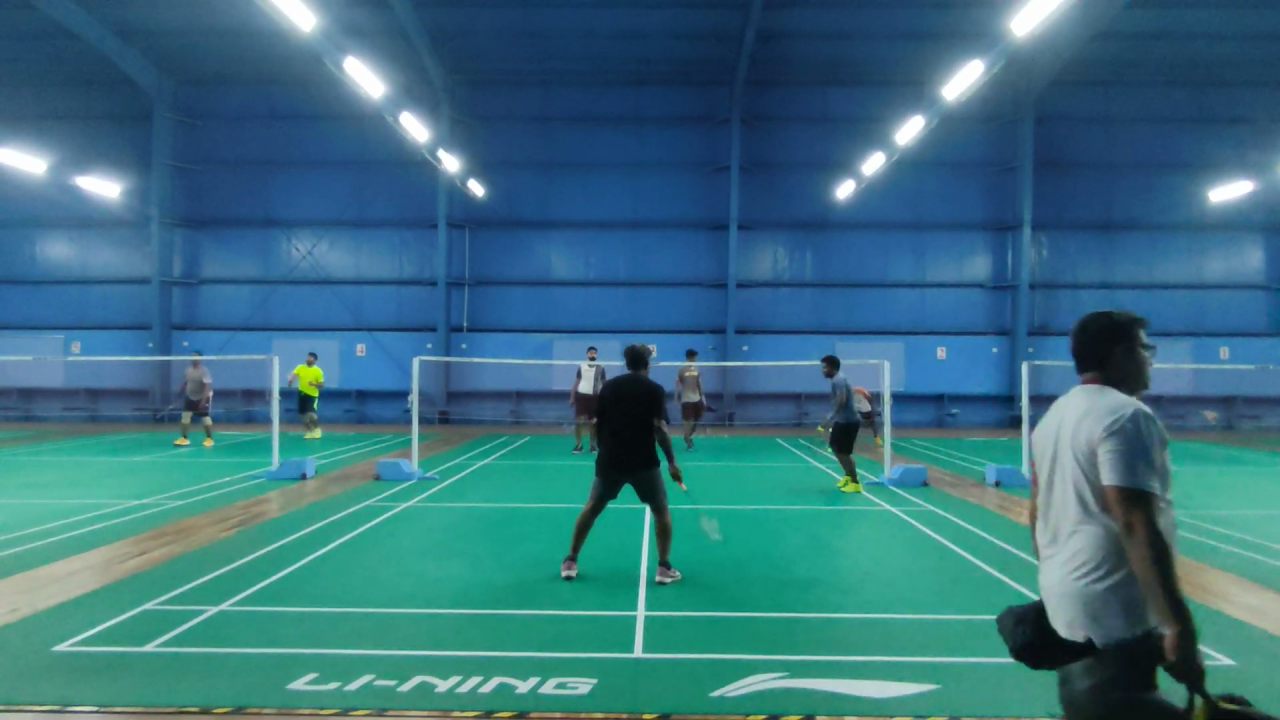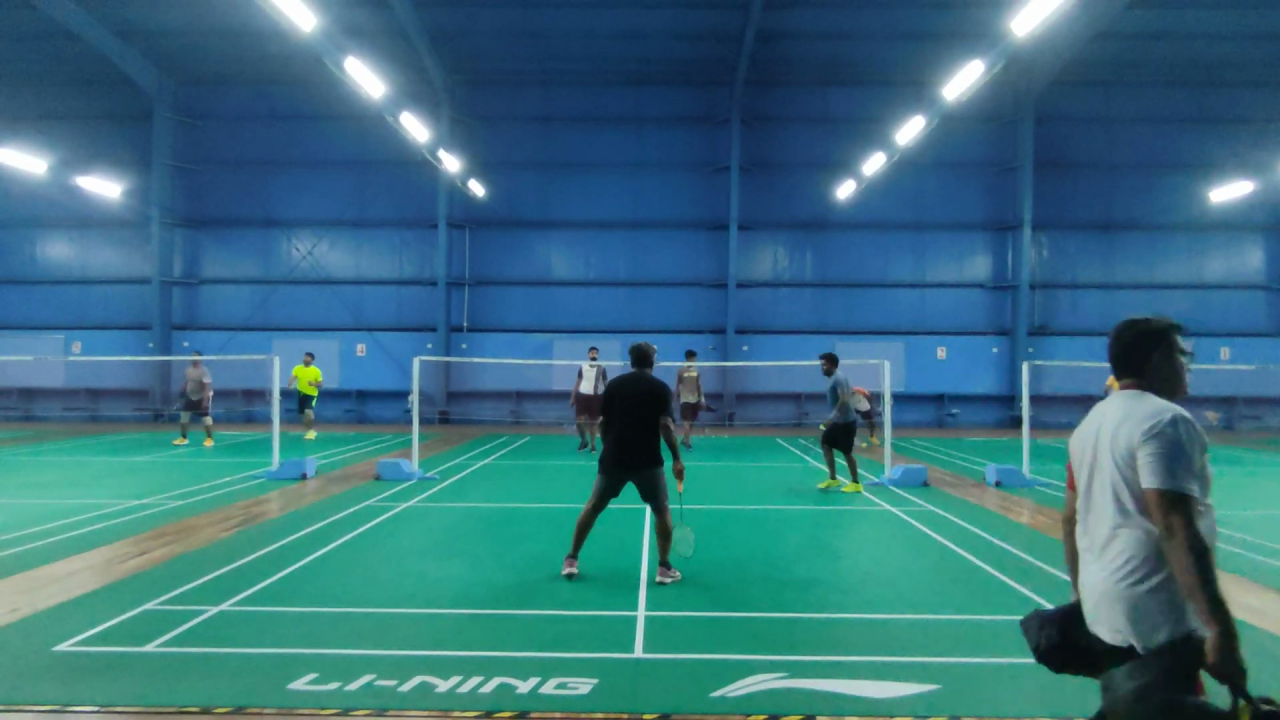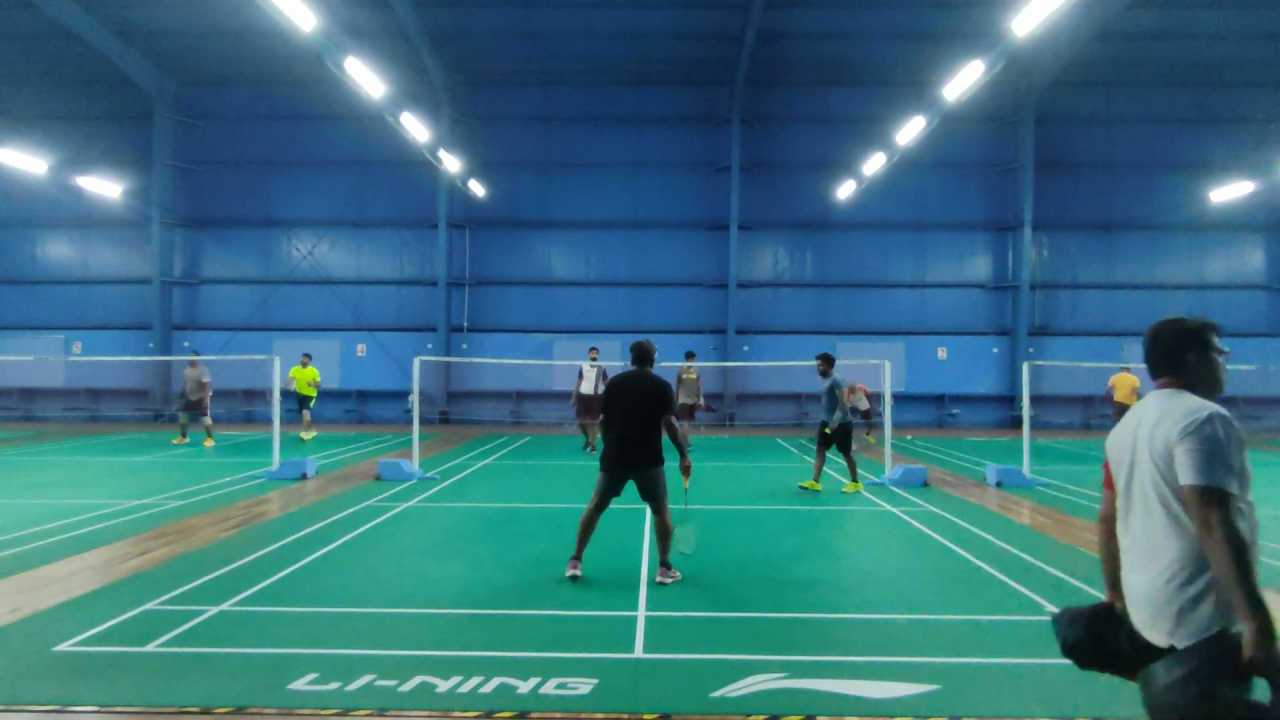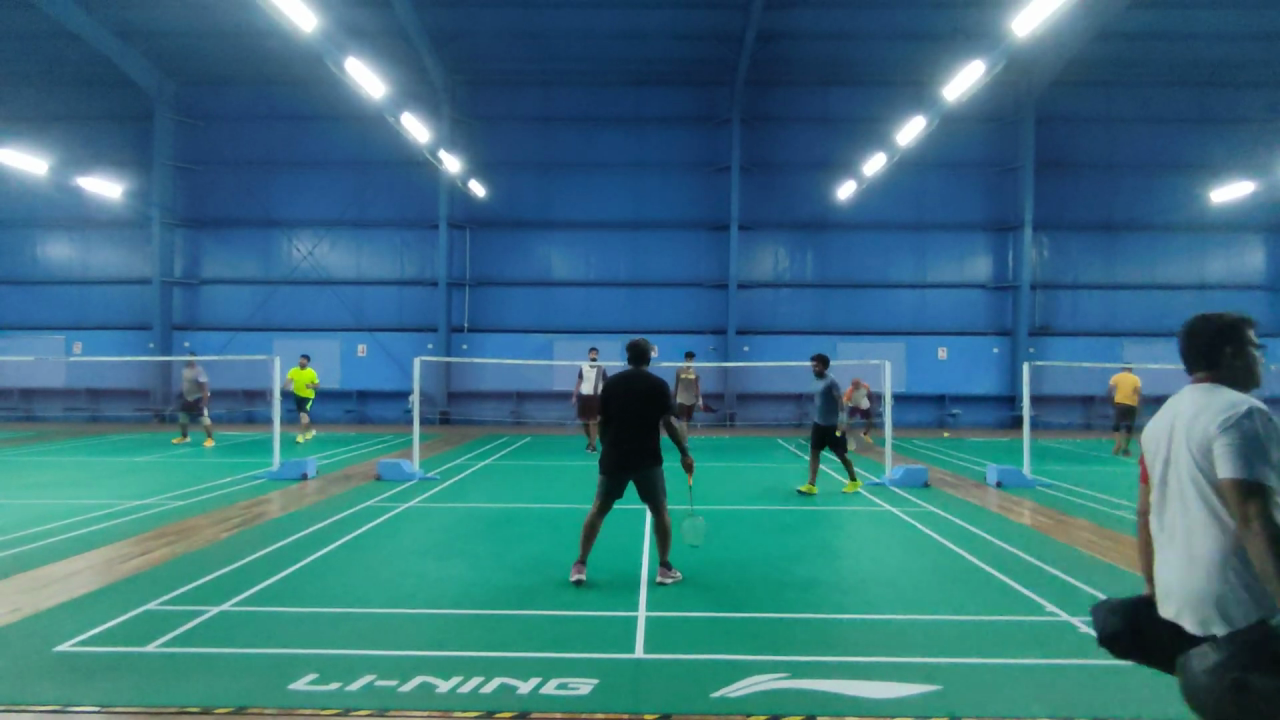
dt=0.1s
person 1, frame 1
left shoulder: (1054, 415)
right shoulder: (1127, 417)
left elbow: (1037, 514)
right elbow: (1138, 528)
right wrist: (1179, 626)
left hip: (1065, 596)
right hip: (1112, 608)
person 1, frame 2
left shoulder: (1092, 422)
right shoulder: (1165, 423)
left elbow: (1071, 518)
right elbow: (1178, 532)
left wrist: (1083, 593)
right wrist: (1220, 628)
left hip: (1104, 602)
right hip: (1153, 615)
person 1, frame 3
left shoulder: (1128, 424)
right shoulder: (1203, 420)
left elbow: (1108, 519)
right elbow: (1216, 528)
left wrist: (1115, 595)
left hip: (1149, 601)
right hip: (1200, 612)
person 1, frame 4
left shoulder: (1163, 418)
right shoulder: (1242, 414)
left elbow: (1146, 512)
left wrist: (1156, 587)
left hip: (1177, 596)
right hip: (1234, 605)
person 2, frame 1
left shoulder: (609, 387)
right shoulder: (654, 389)
left elbow: (598, 424)
right elbow: (659, 427)
right wrist: (671, 462)
left hip: (610, 461)
right hip: (644, 462)
left knee: (591, 509)
right knee: (662, 511)
left ankle: (570, 562)
right ankle: (664, 567)
person 2, frame 2
left shoulder: (614, 385)
right shoulder: (660, 388)
left elbow: (604, 422)
right elbow: (666, 425)
right wrist: (677, 459)
left hip: (613, 459)
right hip: (648, 461)
left knee: (593, 507)
right knee: (662, 512)
left ankle: (571, 560)
right ankle: (664, 568)
person 2, frame 3
left shoulder: (614, 382)
right shoulder: (662, 386)
left elbow: (604, 421)
right elbow: (669, 423)
right wrist: (683, 456)
left hip: (614, 457)
right hip: (648, 459)
left knee: (595, 507)
right knee: (661, 511)
left ankle: (575, 561)
right ankle: (664, 568)
person 2, frame 4
left shoulder: (611, 383)
right shoulder: (658, 385)
left elbow: (602, 422)
right elbow: (669, 423)
right wrist: (685, 453)
left hip: (613, 459)
right hip: (647, 460)
left knee: (598, 510)
right knee: (660, 512)
left ankle: (580, 565)
right ankle: (665, 568)
